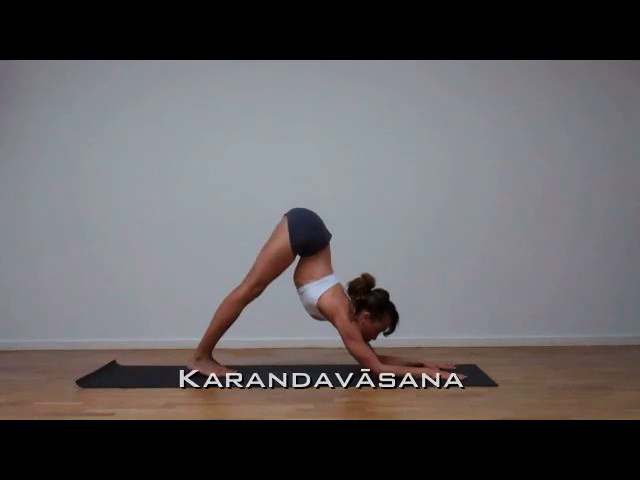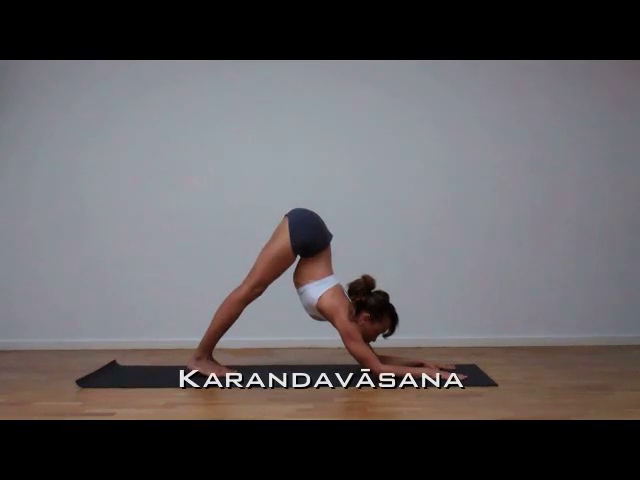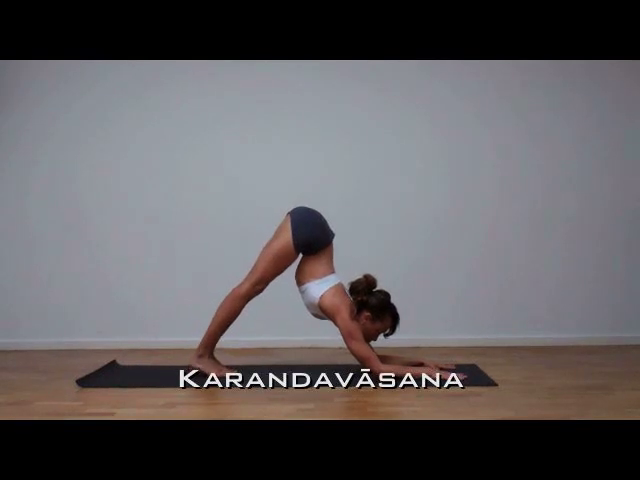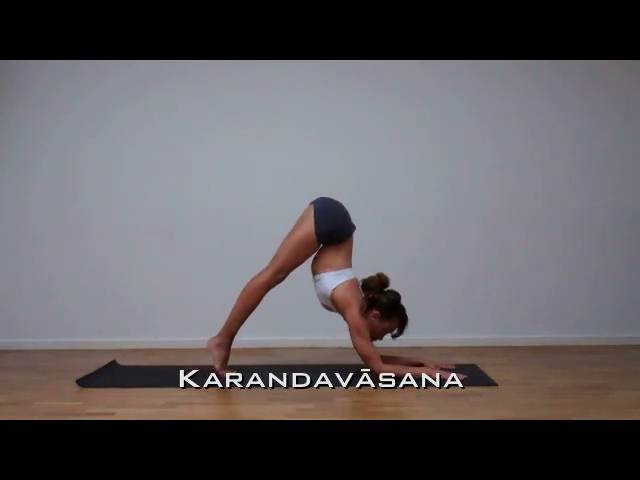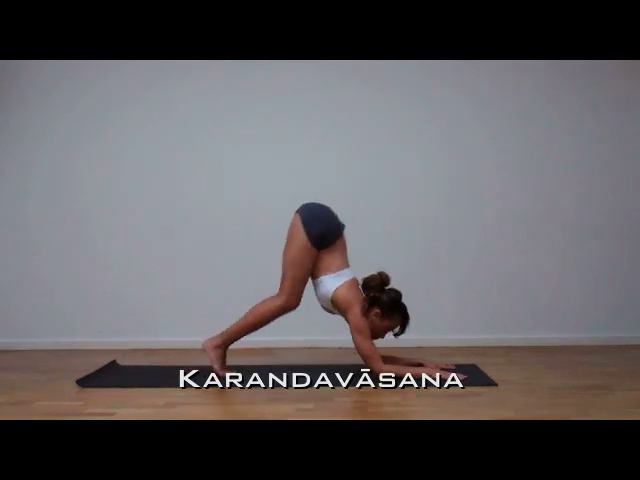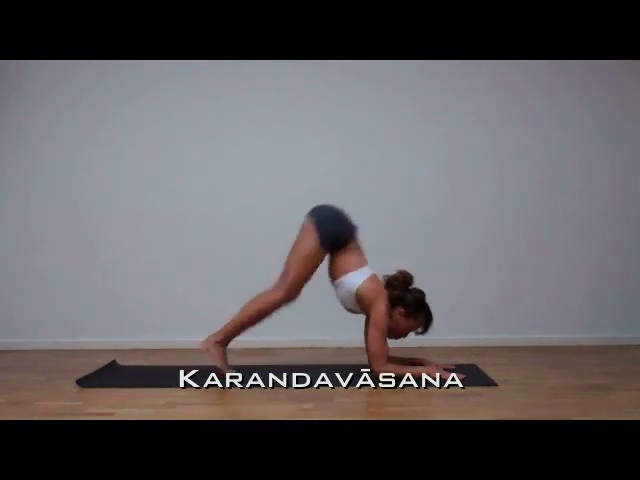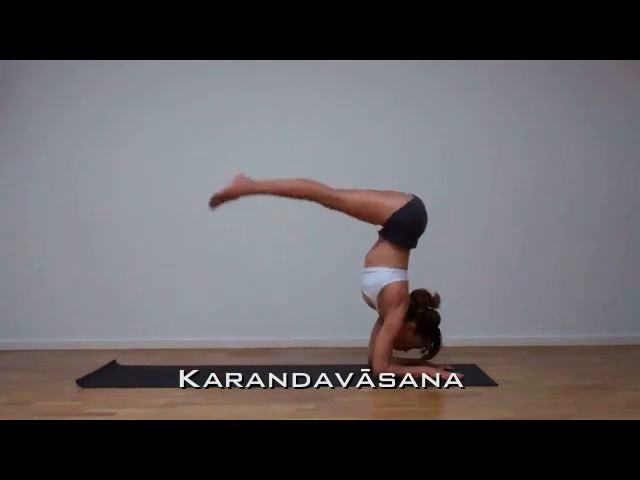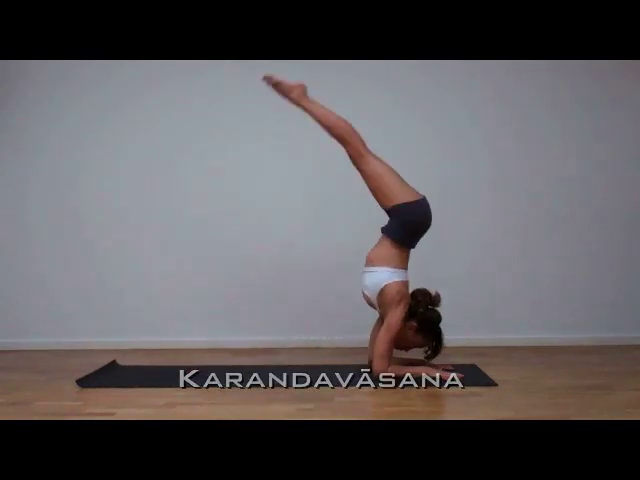
dt=0.4s
person 1, frame 1
left shoulder: (351, 312)
right shoulder: (344, 317)
left elbow: (373, 358)
right elbow: (377, 369)
left wrist: (421, 362)
right wrist: (427, 373)
left hip: (305, 227)
right hip: (301, 228)
left knee: (251, 291)
right knee: (248, 289)
right ankle: (200, 356)
person 1, frame 2
left shoulder: (350, 313)
right shoulder: (344, 318)
left elbow: (372, 358)
right elbow: (377, 369)
left wrist: (421, 362)
right wrist: (427, 372)
left hip: (306, 228)
right hip: (302, 228)
left knee: (252, 291)
right knee: (249, 290)
right ankle: (200, 356)
person 1, frame 3
left shoulder: (351, 311)
right shoulder: (346, 316)
left elbow: (373, 358)
right elbow: (378, 369)
left wrist: (420, 362)
right wrist: (426, 372)
left hip: (309, 226)
right hip: (304, 225)
left knee: (253, 288)
right knee: (250, 286)
right ankle: (202, 354)
person 1, frame 4
left shoulder: (359, 307)
right shoulder: (355, 312)
left elbow: (374, 356)
right elbow: (377, 367)
left wrist: (420, 362)
right wrist: (425, 371)
left hip: (329, 218)
left knee: (274, 276)
right knee: (272, 275)
right ankle: (222, 340)
person 1, frame 5
left shoulder: (359, 304)
right shoulder: (356, 310)
left elbow: (374, 357)
right elbow: (378, 367)
left wrist: (419, 362)
right wrist: (424, 371)
left hip: (319, 223)
right hip: (315, 221)
left knee: (287, 299)
right knee: (288, 299)
left ankle: (221, 342)
right ankle: (219, 341)
person 1, frame 6
left shoulder: (373, 299)
right shoulder: (379, 304)
left elbow: (377, 355)
right elbow: (380, 368)
left wrist: (420, 362)
right wrist: (424, 370)
left hip: (328, 225)
right hip: (329, 224)
left knee: (284, 292)
right knee: (284, 292)
right ankle: (218, 339)
person 1, frame 7
right shoulder: (397, 309)
right elbow: (379, 368)
right wrist: (421, 370)
left hip: (405, 216)
left knee: (330, 197)
right knee: (329, 196)
person 1, frame 8
right shoulder: (397, 307)
right elbow: (381, 367)
right wrist: (426, 370)
left hip: (408, 215)
right hip: (410, 215)
right knee: (359, 152)
